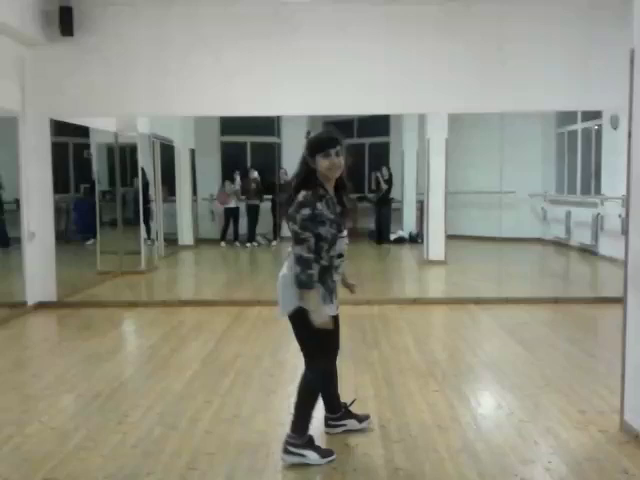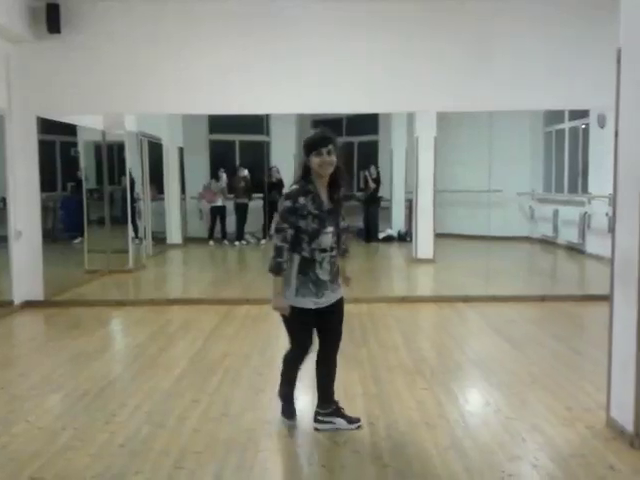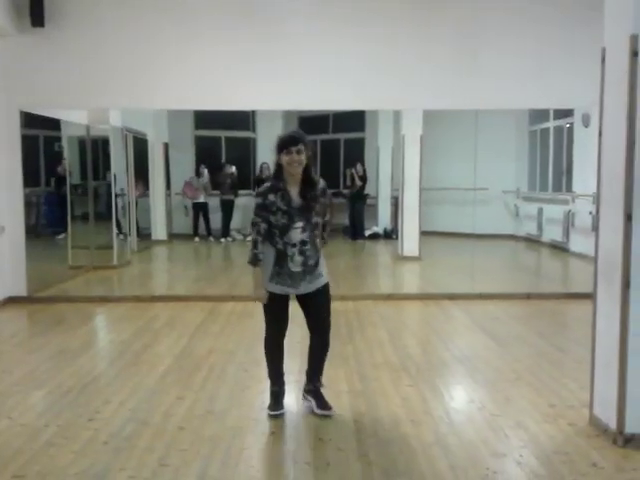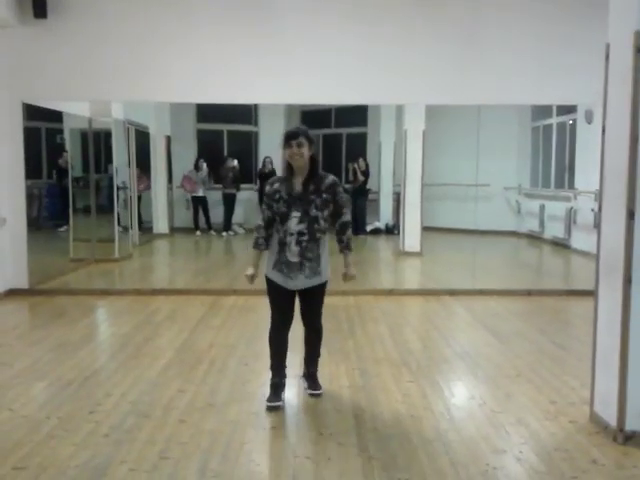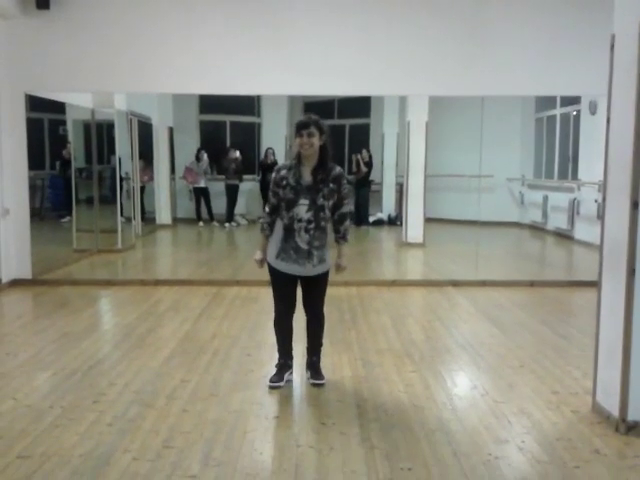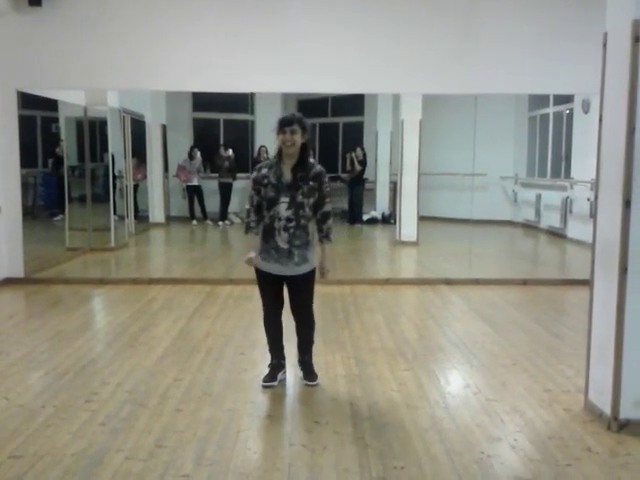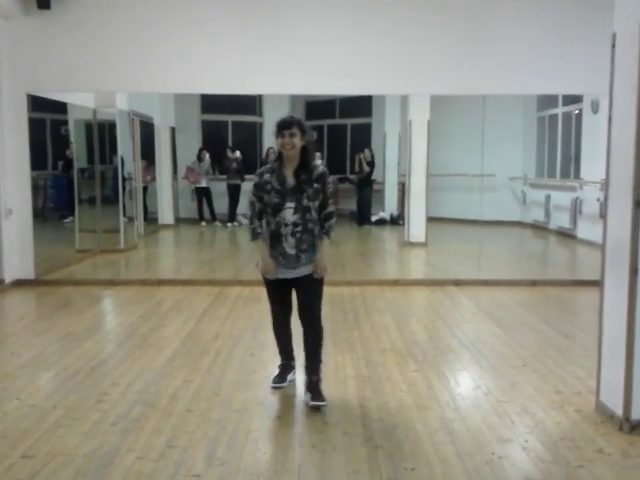
dt=0.3s
person 1, frame 1
left shoulder: (337, 194)
right shoulder: (308, 202)
right elbow: (305, 257)
left wrist: (341, 275)
right wrist: (314, 307)
left hip: (325, 289)
right hip: (304, 293)
left knee: (328, 355)
right knee: (318, 362)
left ankle: (336, 414)
right ankle: (296, 441)
person 1, frame 2
left shoulder: (336, 192)
right shoulder: (295, 197)
right elbow: (281, 246)
left wrist: (341, 267)
right wrist: (278, 293)
left hip: (327, 284)
right hip: (298, 285)
left knee: (331, 346)
right knee: (301, 346)
left ankle: (326, 410)
right ankle: (286, 396)
person 1, frame 3
left shoulder: (319, 188)
right shoulder: (266, 194)
right elbow: (259, 240)
left wrist: (320, 256)
right wrist: (258, 282)
left hip: (313, 275)
right hip: (276, 277)
left knee: (322, 331)
right knee: (275, 334)
left ankle: (313, 389)
right ankle: (277, 392)
person 1, frame 4
left shoulder: (329, 184)
right shoulder: (275, 186)
left elbow: (342, 223)
right elbow: (265, 226)
left wrist: (348, 263)
right wrist: (254, 264)
left hip: (314, 269)
right hip: (279, 269)
left knee: (313, 324)
right knee: (279, 325)
left ankle: (311, 374)
right ankle: (277, 383)
person 1, frame 5
left shoulder: (335, 175)
right shoulder: (282, 173)
left elbow: (342, 216)
right elbow: (271, 211)
left wrist: (341, 254)
right wrist: (262, 248)
left hip: (317, 258)
right hip: (282, 256)
left knee: (315, 312)
right knee: (283, 312)
left ankle: (314, 364)
right ankle: (284, 364)
person 1, frame 6
left shoulder: (316, 173)
right shoulder: (263, 171)
left elbow: (324, 215)
right elbow: (254, 212)
left wrist: (324, 256)
right wrist: (253, 248)
left hip: (301, 258)
right hip: (267, 257)
left knee: (303, 313)
right knee: (271, 313)
left ankle: (306, 362)
right ankle: (277, 364)
person 1, frame 7
left shoulder: (319, 174)
right shoulder: (265, 176)
left elbow: (328, 216)
right elbow: (256, 217)
left wrist: (323, 253)
right wrist: (264, 255)
left hip: (309, 261)
right hip: (275, 261)
left knee: (312, 319)
right knee: (280, 317)
left ankle: (313, 382)
right ankle: (287, 366)
